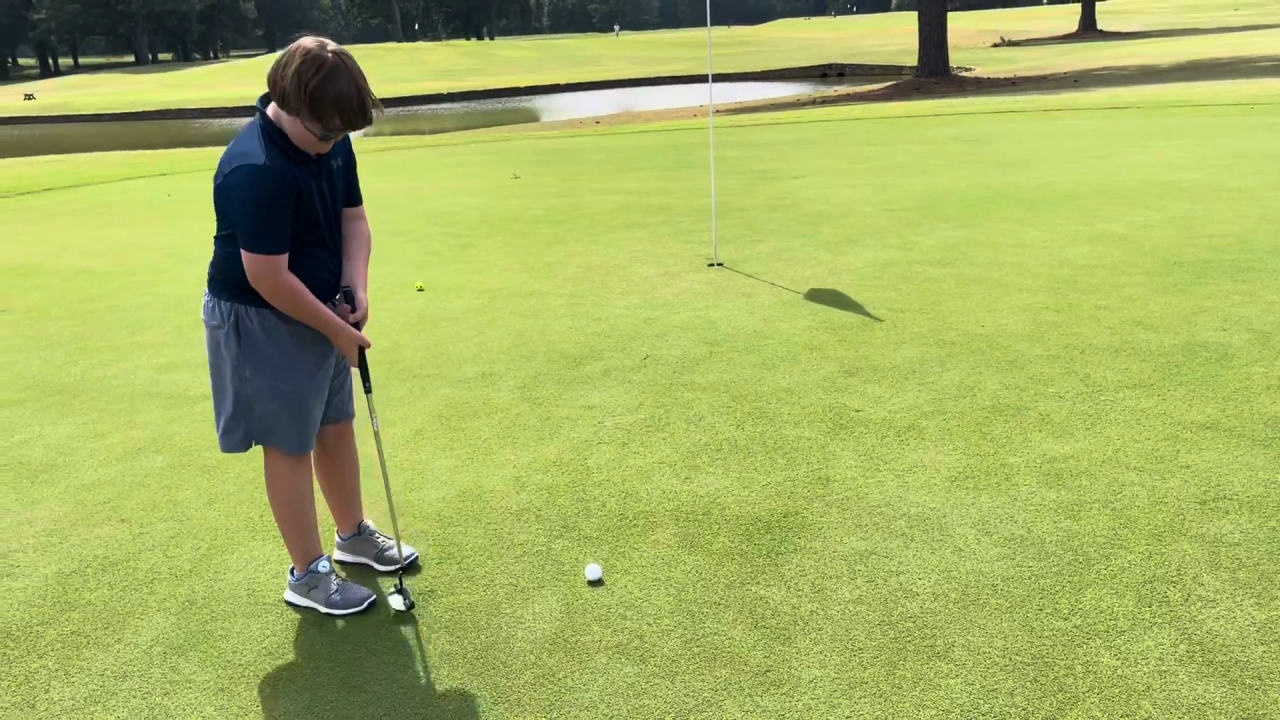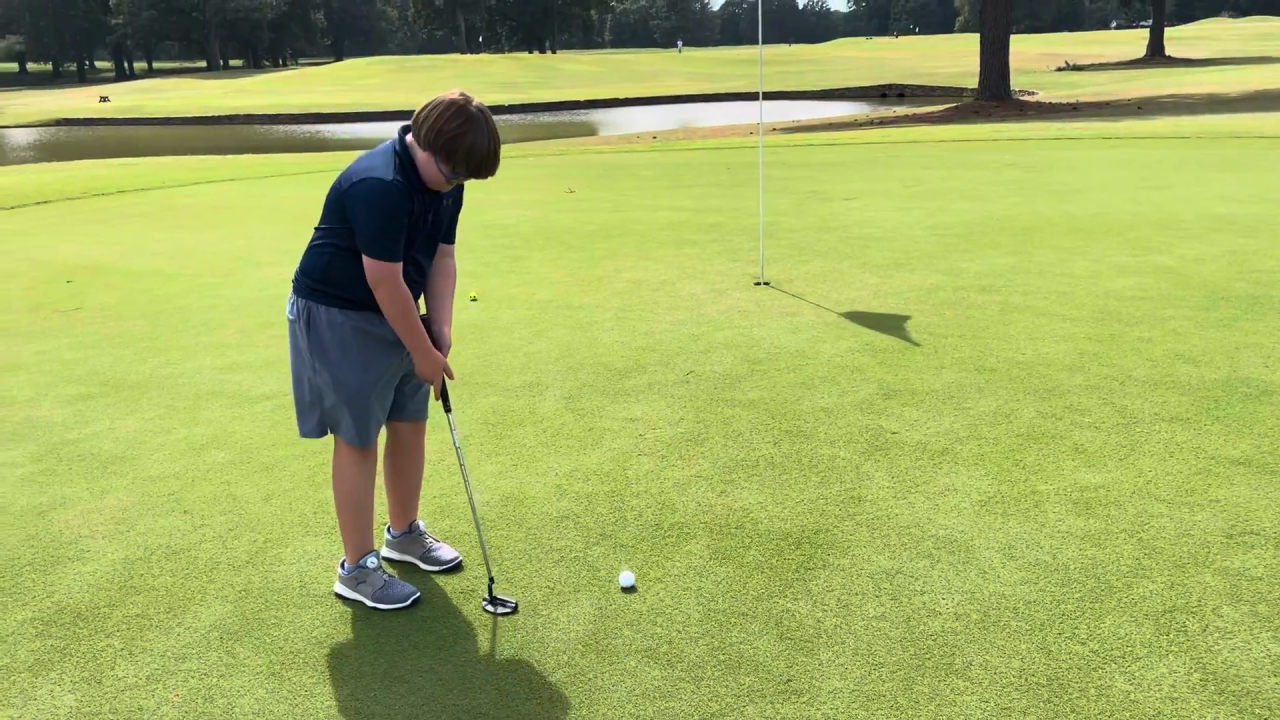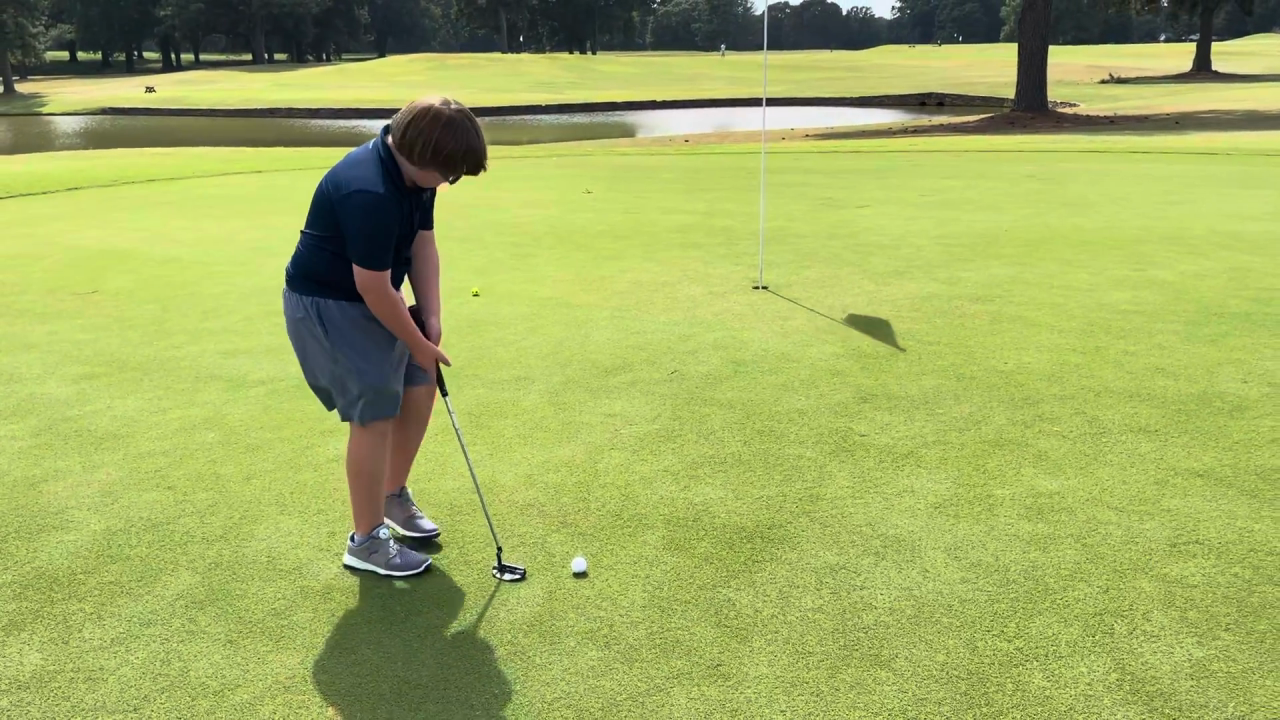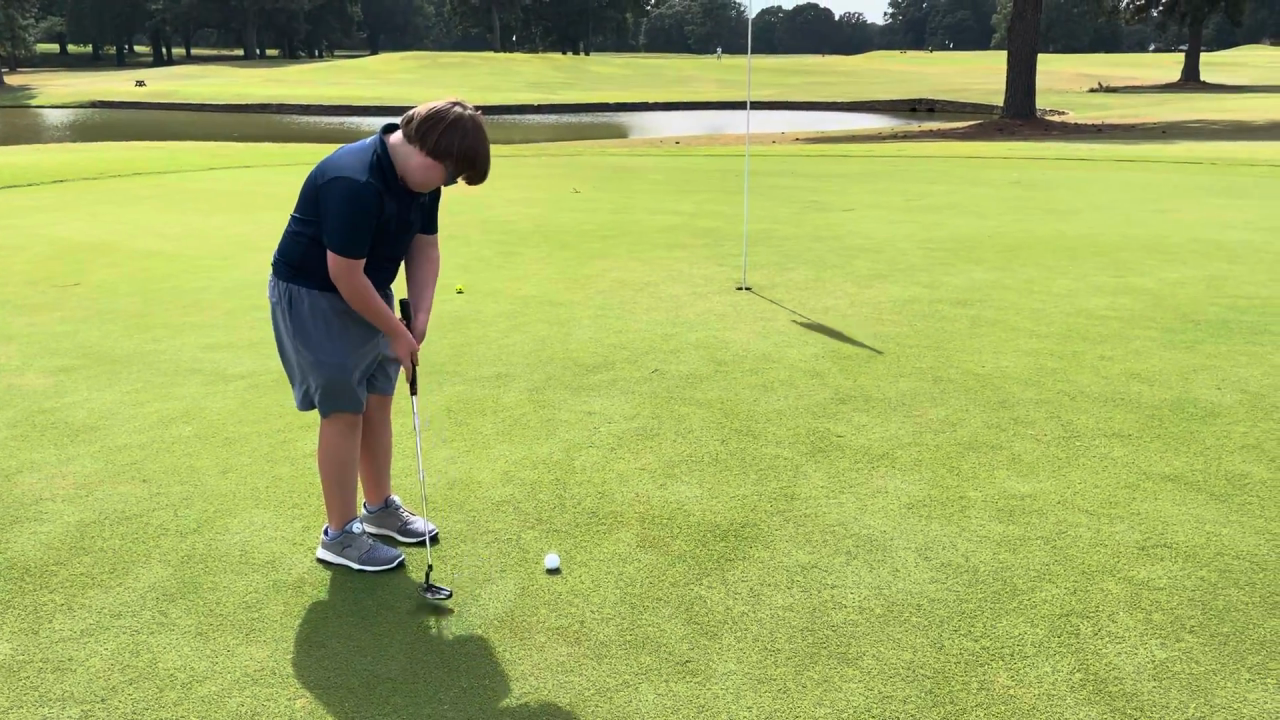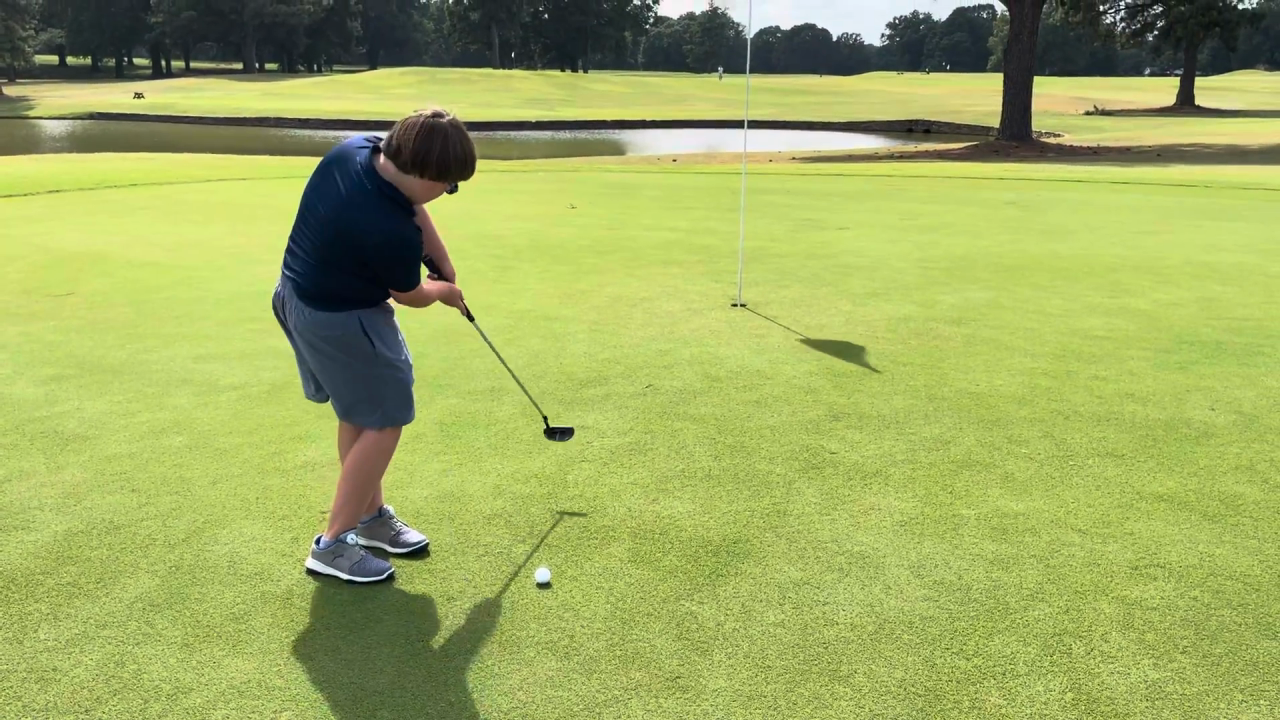
dt=1s
person 1, frame 1
left shoulder: (331, 143)
right shoulder: (256, 171)
left elbow: (352, 217)
right elbow: (267, 278)
left wrist: (355, 290)
right wrist: (335, 329)
left hip: (319, 309)
right hip: (259, 320)
left knee: (336, 426)
right knee: (290, 443)
left ankle: (353, 534)
right ankle: (307, 574)
person 1, frame 2
left shoulder: (445, 181)
right shoulder: (379, 186)
left elbow: (441, 256)
right elbow: (385, 283)
left wrist: (441, 327)
right wrist: (424, 353)
left hip: (395, 313)
right hip: (336, 317)
left knee: (410, 422)
right knee: (357, 437)
left ankle: (404, 532)
right ankle: (357, 568)
person 1, frame 3
left shoulder: (414, 174)
right shoulder: (369, 194)
left elbow: (423, 242)
right elbow: (373, 287)
left wrist: (430, 317)
right wrist: (418, 345)
left hip: (371, 298)
right hip: (327, 303)
left knee: (420, 387)
right knee: (375, 414)
left ankle: (392, 497)
right ankle: (365, 540)
person 1, frame 4
left shoulder: (421, 180)
right shoulder: (354, 183)
left elbow: (424, 245)
right elbow: (344, 273)
left wrist: (419, 317)
right wrist: (396, 332)
left hip: (367, 293)
right hip: (313, 295)
left knee: (378, 401)
right knee: (343, 410)
left ankle: (379, 508)
right ankle: (340, 534)
person 1, frame 5
left shoulder: (358, 149)
right shoulder: (392, 233)
right elbow: (409, 295)
left wrist: (445, 265)
right wrist: (442, 290)
left hip: (302, 295)
right hip: (340, 318)
left knee: (360, 412)
right knee: (384, 421)
left ankle: (371, 517)
right ankle: (332, 543)
